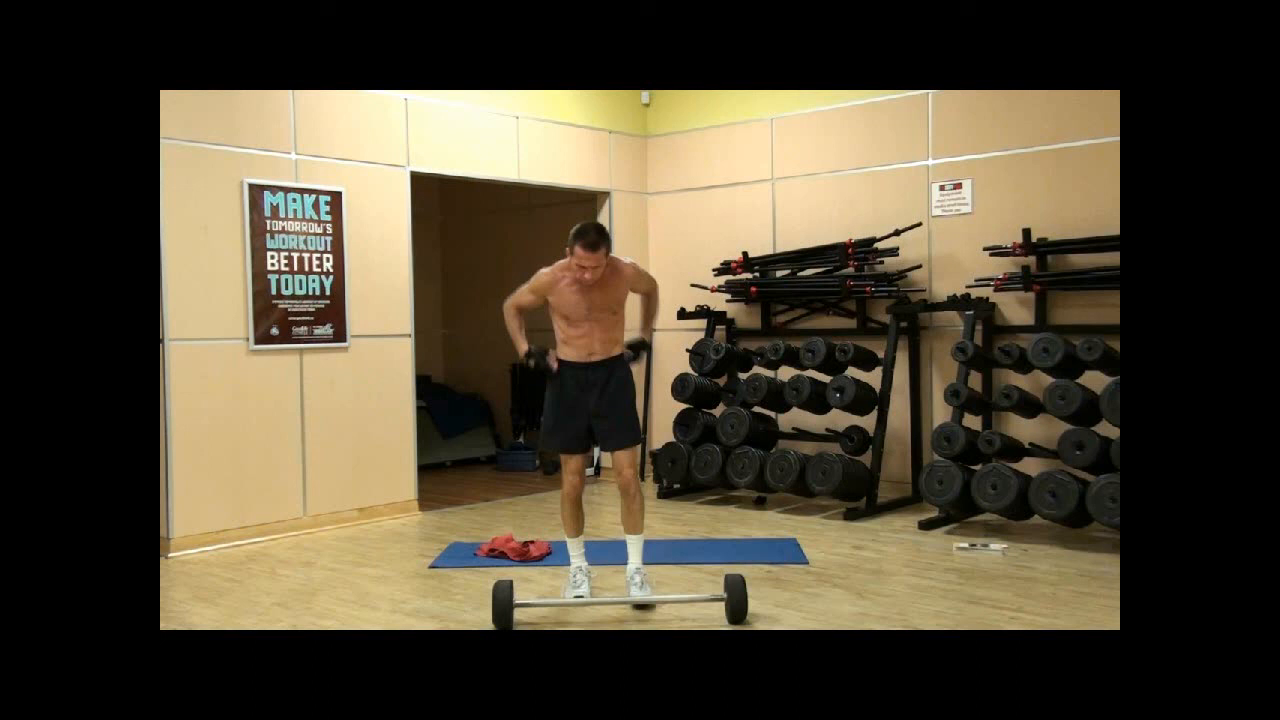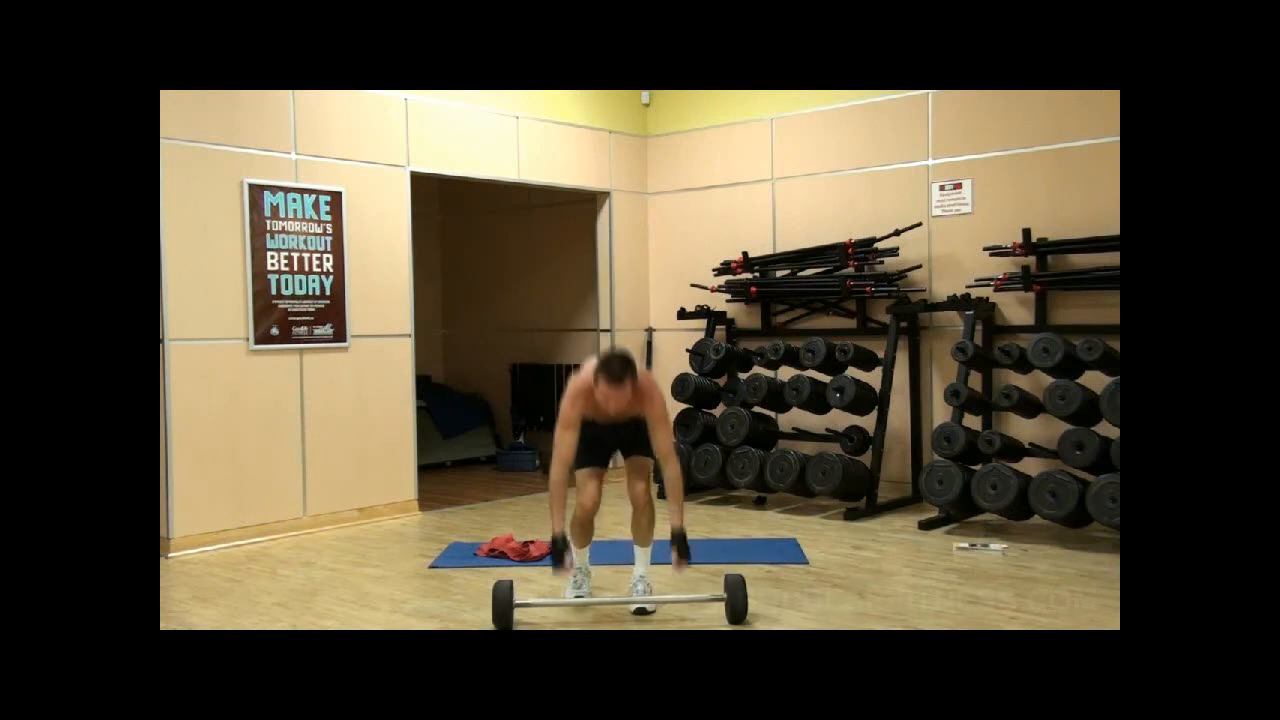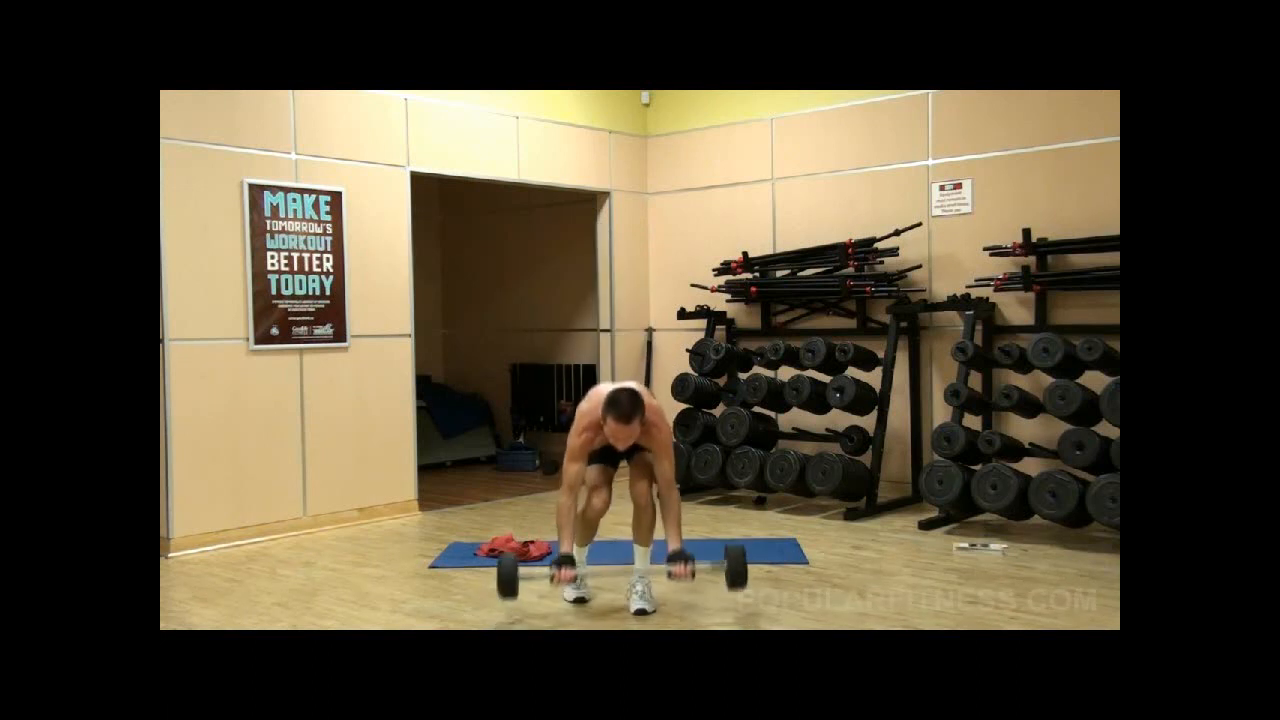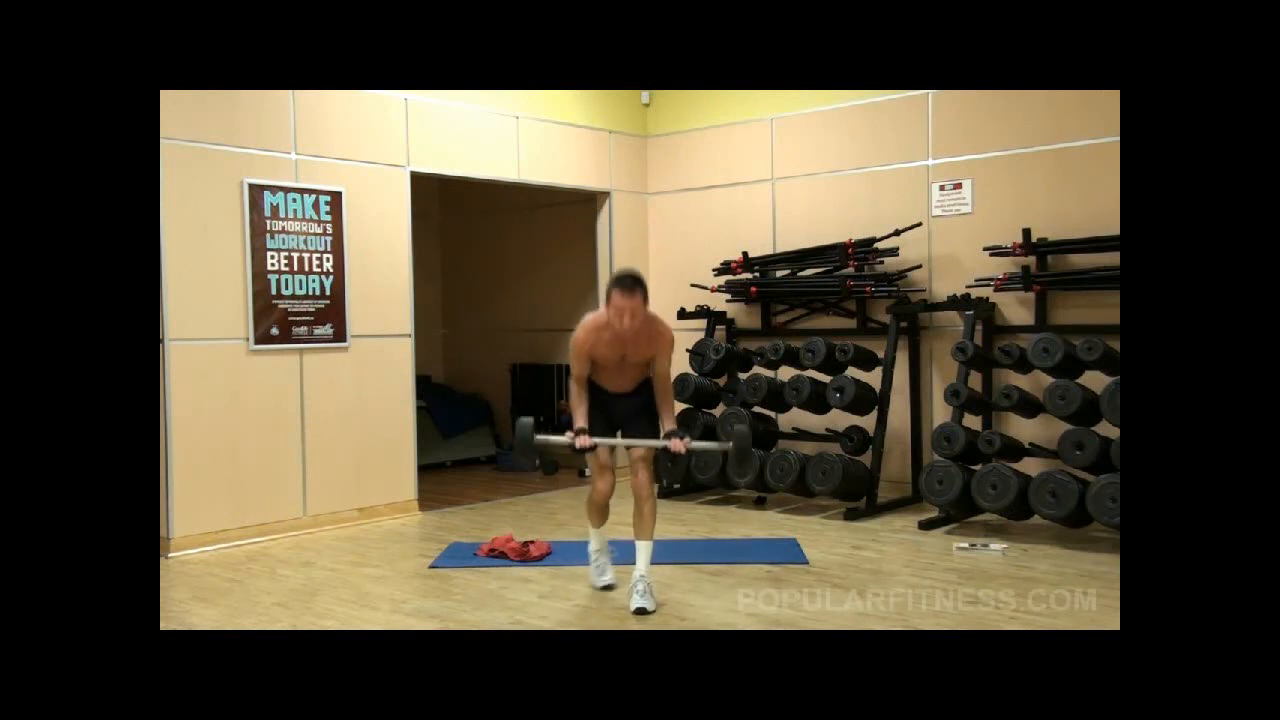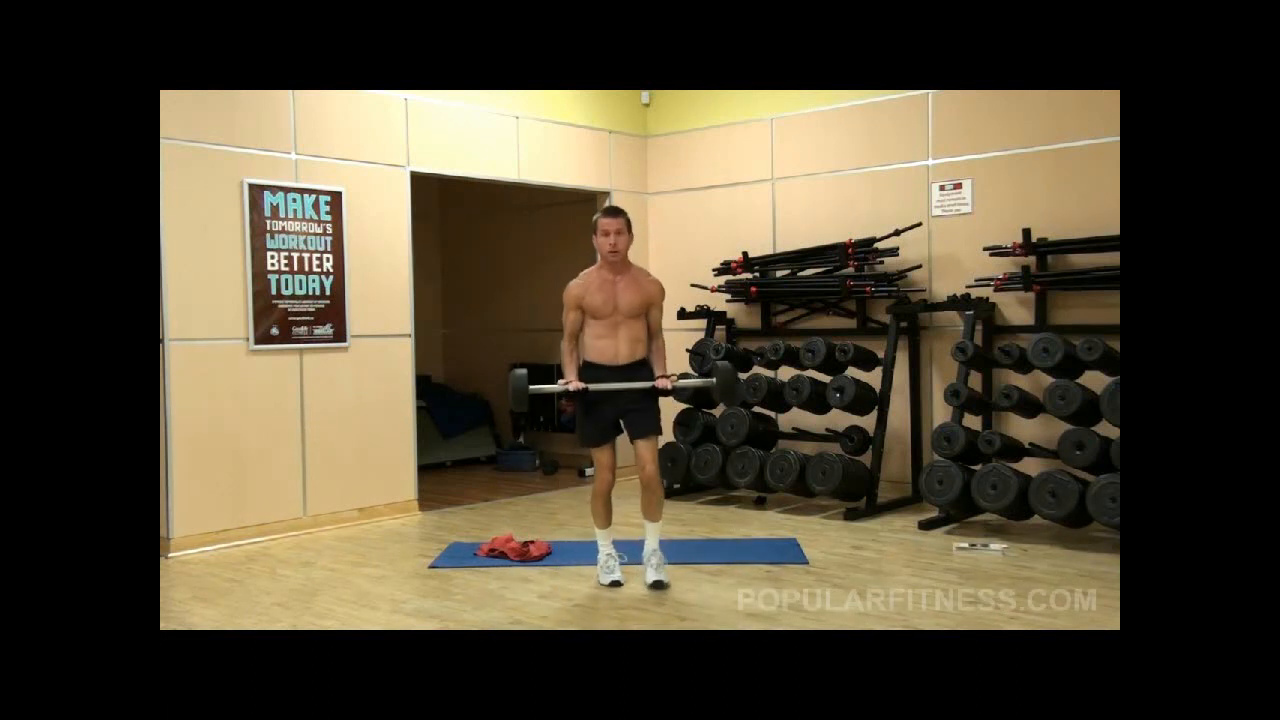
dt=0.5s
person 1, frame 1
left shoulder: (625, 273)
right shoulder: (548, 279)
left elbow: (651, 289)
right elbow: (511, 306)
left wrist: (644, 336)
right wrist: (526, 350)
left hip: (614, 376)
right hip: (567, 378)
left knee: (627, 477)
right knee: (572, 481)
left ankle: (636, 569)
right ankle: (577, 567)
person 1, frame 2
left shoulder: (648, 392)
right shoulder: (577, 393)
left elbow: (669, 460)
right elbow: (560, 465)
left wrist: (678, 529)
right wrist: (558, 535)
left hip: (636, 423)
right hip: (591, 425)
left knee: (641, 492)
right knee: (587, 501)
left ankle: (640, 577)
right ankle: (579, 567)
person 1, frame 3
left shoulder: (657, 426)
right shoulder: (584, 426)
left elbow: (667, 487)
right elbow: (568, 492)
left wrist: (676, 549)
right wrist: (565, 554)
left hip: (642, 441)
right hip: (598, 441)
left knee: (643, 493)
right knee: (598, 500)
left ankle: (640, 577)
right ankle: (576, 567)
person 1, frame 4
left shoulder: (660, 333)
right shoulder: (587, 332)
left elbow: (662, 383)
right elbow: (578, 381)
left wrist: (671, 428)
right wrist: (580, 426)
left hip: (640, 397)
right hip: (598, 398)
left knee: (643, 480)
right knee: (603, 484)
left ankle: (641, 575)
right ankle: (598, 549)
person 1, frame 5
left shoulder: (650, 286)
right shoulder: (578, 288)
left elbow: (655, 336)
right elbow: (569, 340)
left wrist: (661, 373)
right wrist: (571, 375)
left hip: (638, 379)
right hip: (595, 381)
left knee: (649, 471)
right knee: (604, 476)
left ankle: (652, 550)
right ankle: (606, 554)
